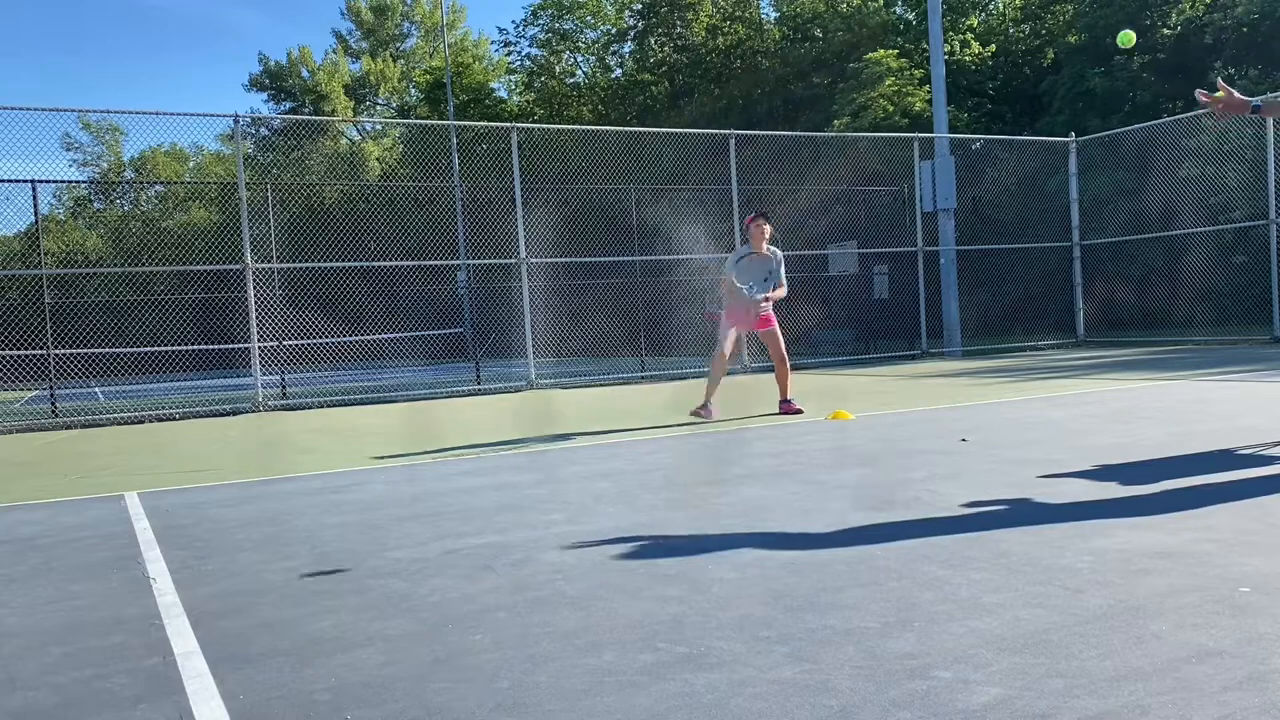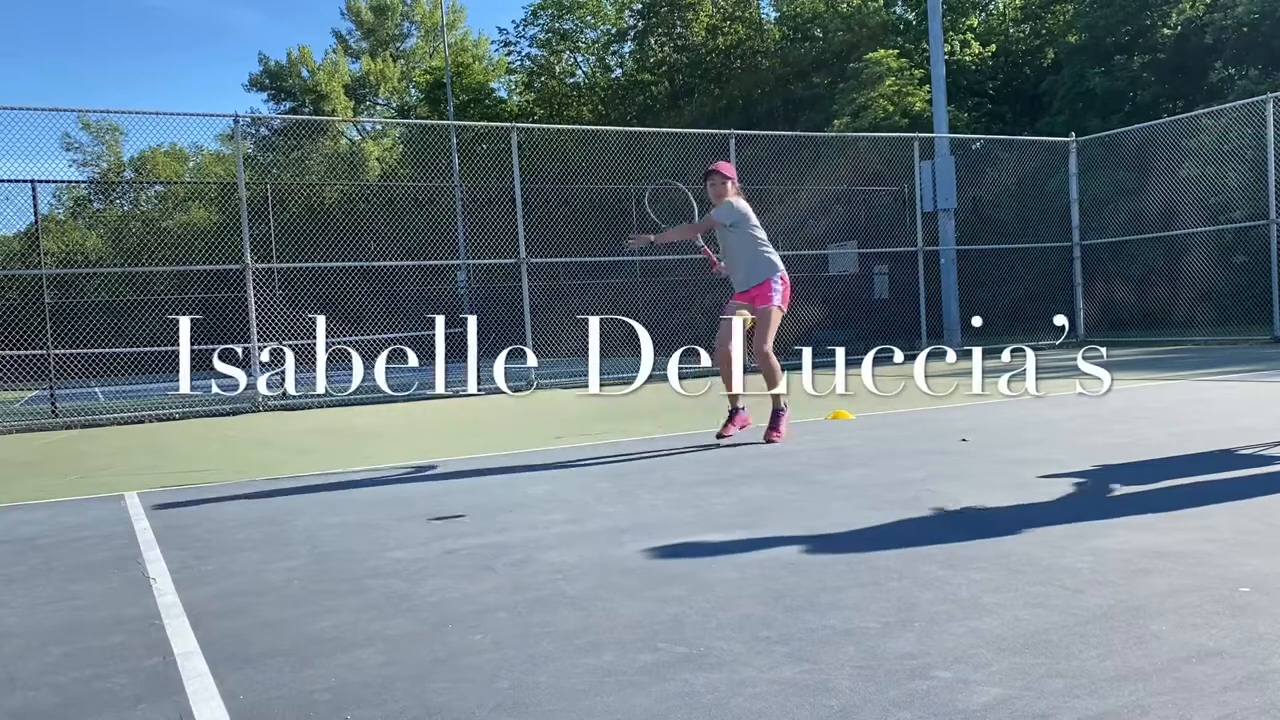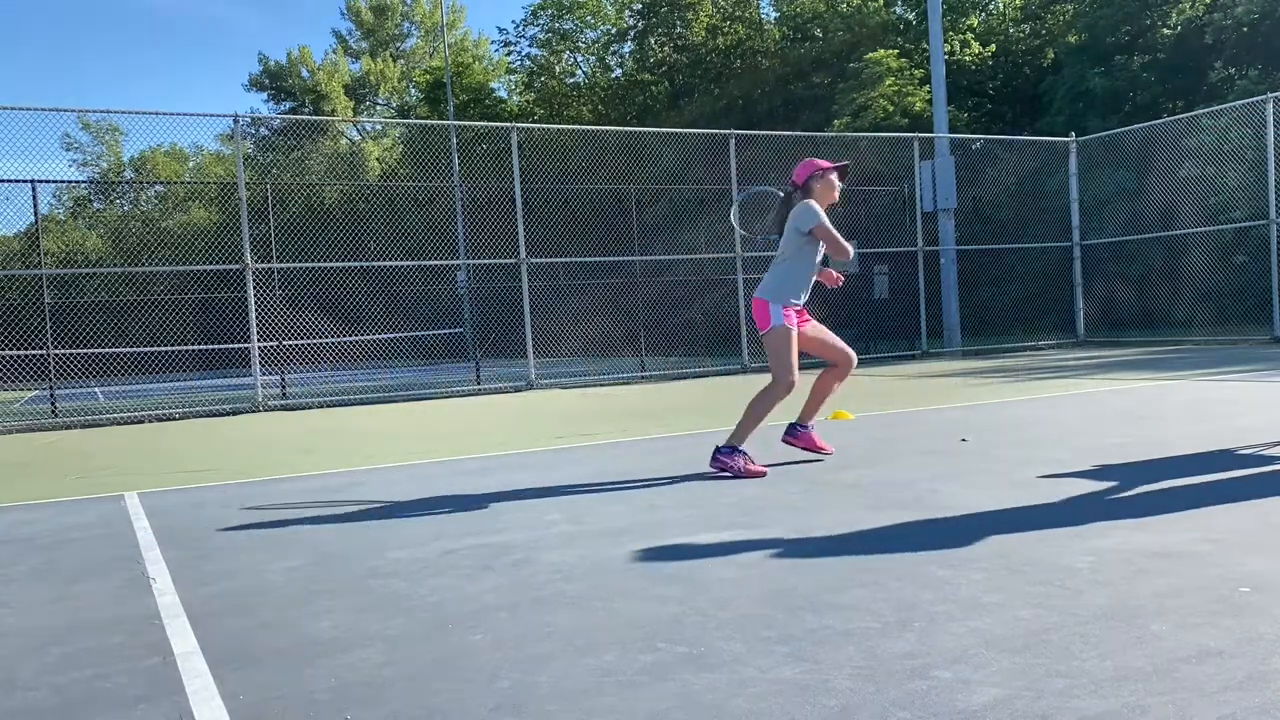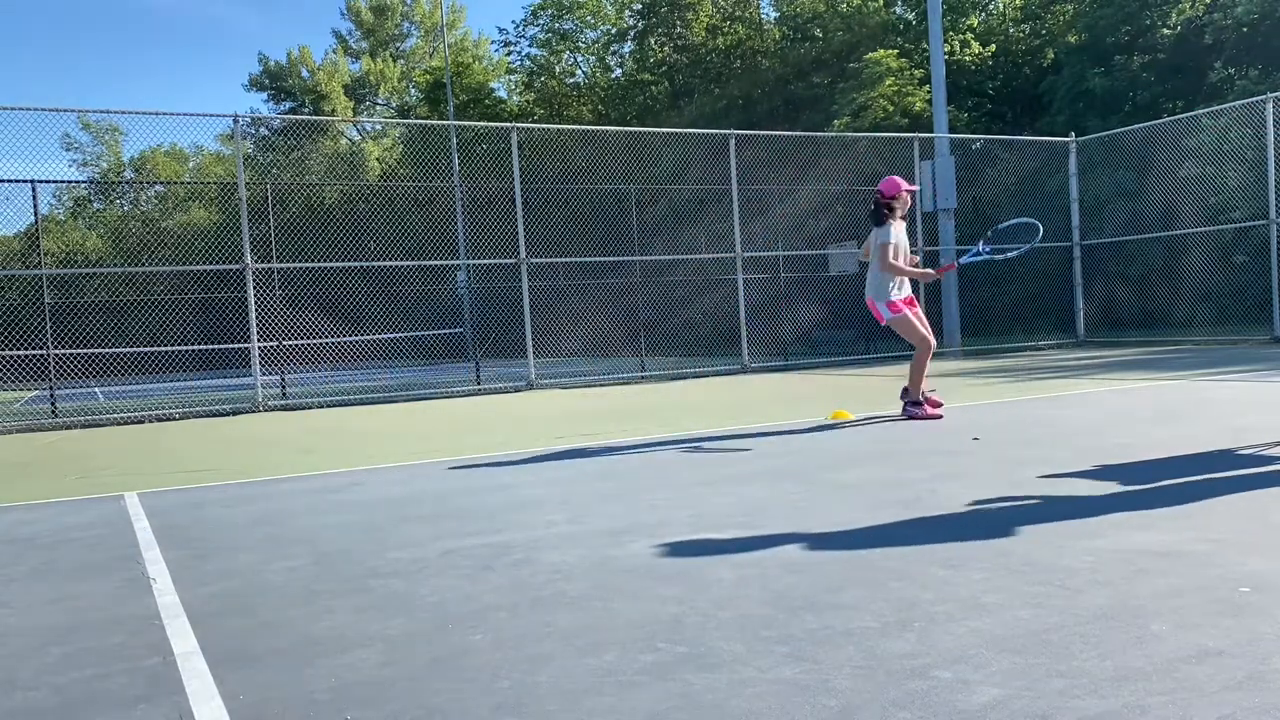
dt=1s
person 1, frame 1
left shoulder: (776, 255)
right shoulder: (738, 255)
left elbow: (782, 289)
right elbow: (726, 290)
left wrist: (768, 298)
right wrist: (744, 307)
left hip: (763, 312)
right hip: (735, 310)
left knee: (781, 357)
right knee: (722, 353)
left ankle: (785, 400)
right ankle: (707, 404)
person 1, frame 2
left shoulder: (733, 206)
right shoulder: (723, 215)
left elbow: (693, 230)
left wrist: (652, 239)
right wrist: (728, 267)
left hip: (769, 282)
right hip: (744, 291)
left knee: (762, 348)
right knee: (722, 348)
left ankle: (779, 410)
right ankle: (737, 411)
person 1, frame 3
left shoulder: (810, 214)
right shoulder: (807, 207)
right elbow: (844, 251)
left wrist: (820, 273)
right wrist: (842, 246)
left hip: (792, 308)
right hip: (775, 303)
left knee: (846, 360)
right knee: (785, 380)
left ankle: (801, 428)
right ankle: (728, 451)
person 1, frame 4
left shoulder: (886, 224)
right shoulder: (889, 227)
left elbow: (865, 254)
right elbow: (886, 265)
left wrist: (906, 258)
right wrist: (920, 274)
left hip: (901, 293)
right hip: (885, 298)
left knee: (928, 342)
right knee: (925, 344)
left ankle: (914, 390)
right ankle: (913, 403)
